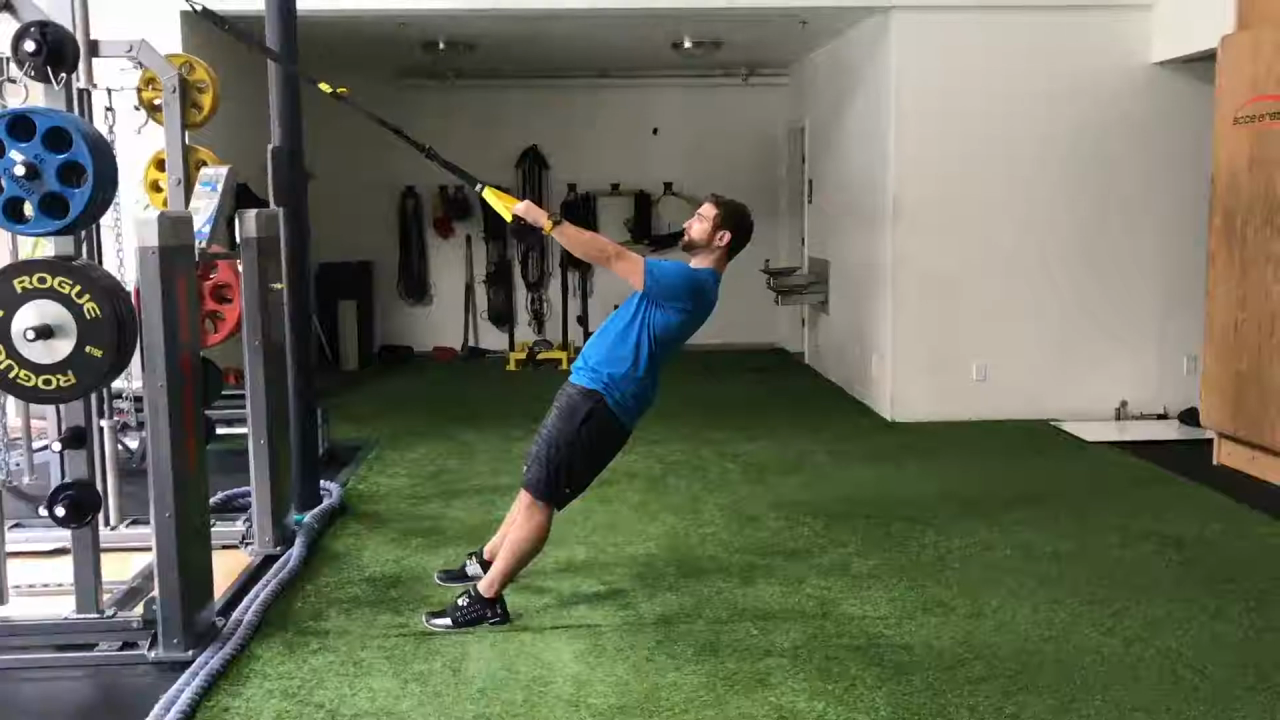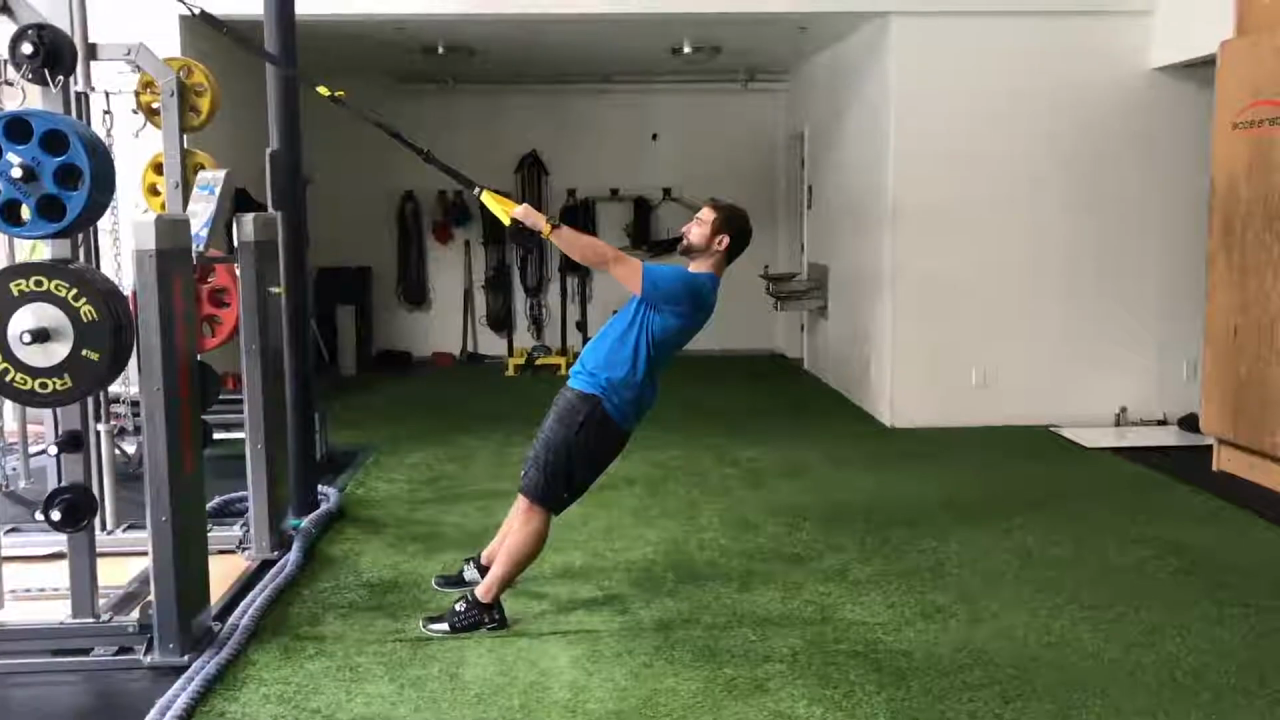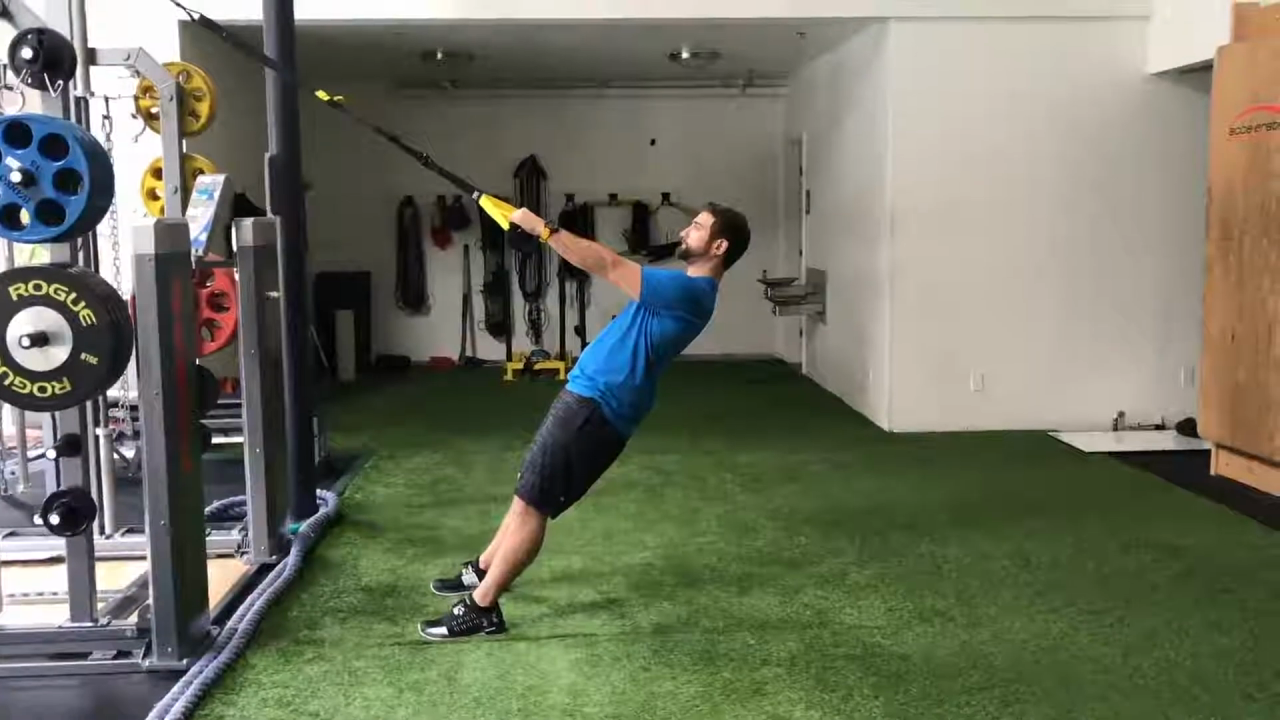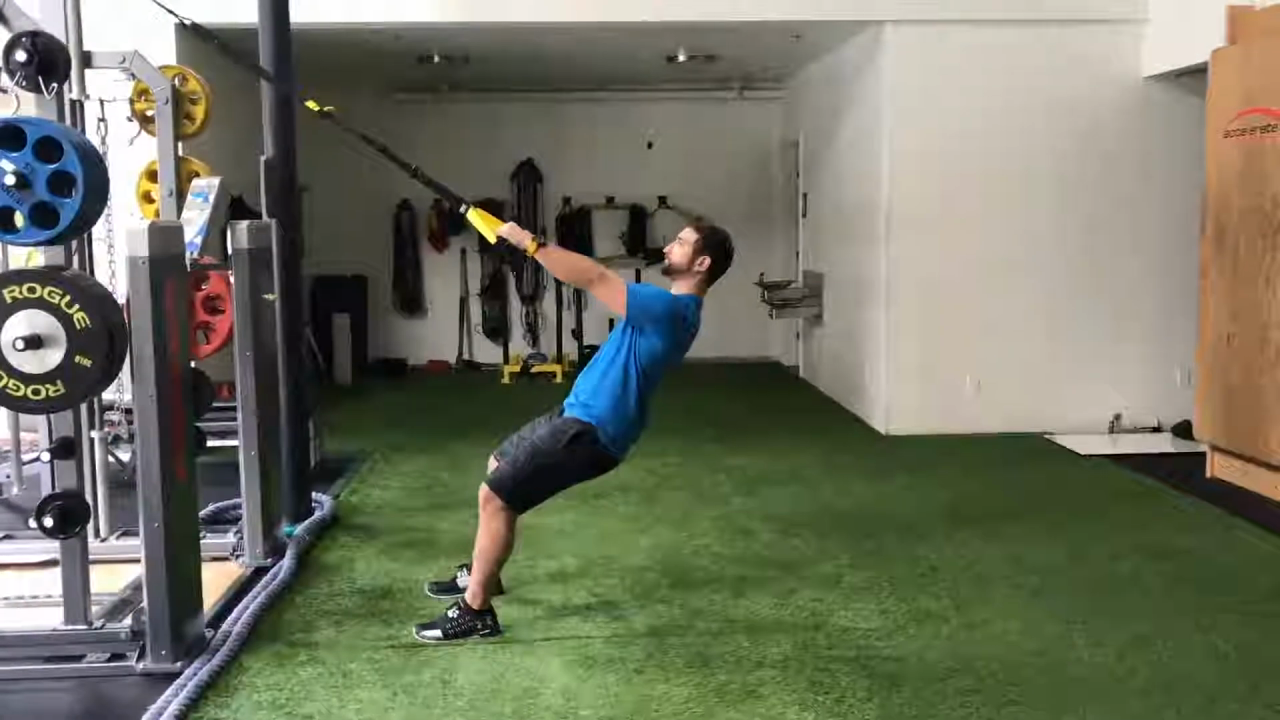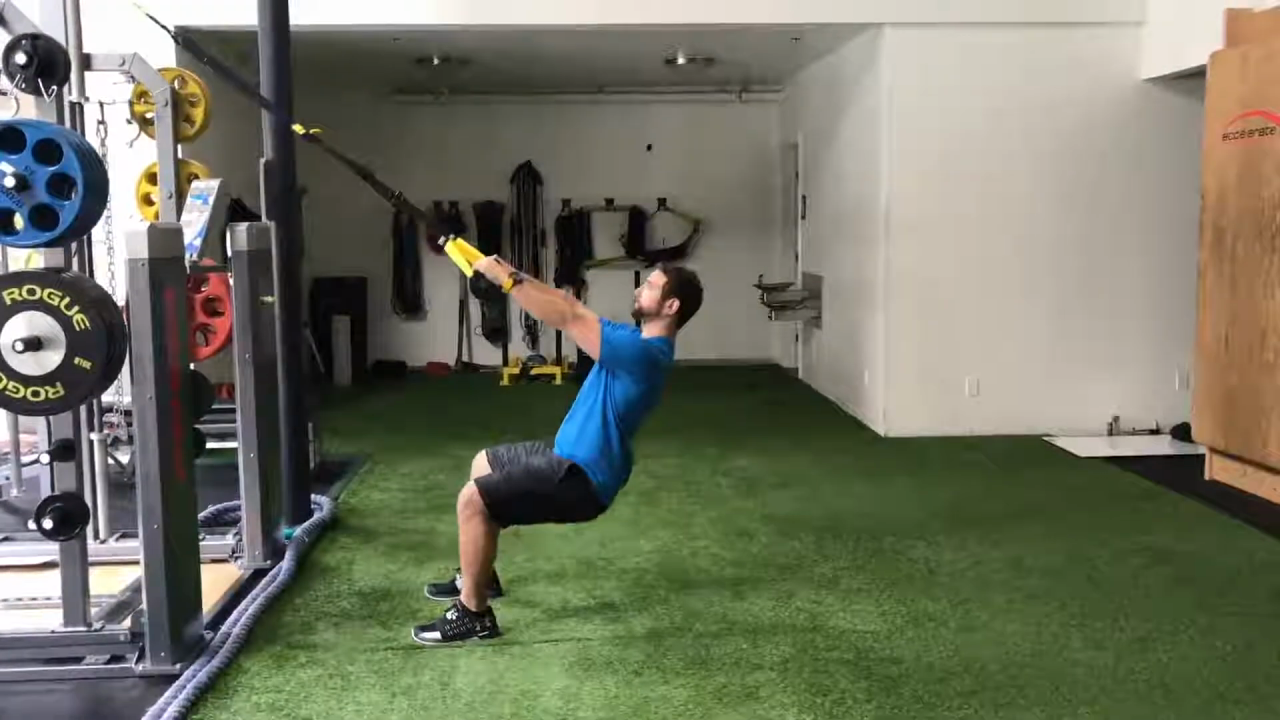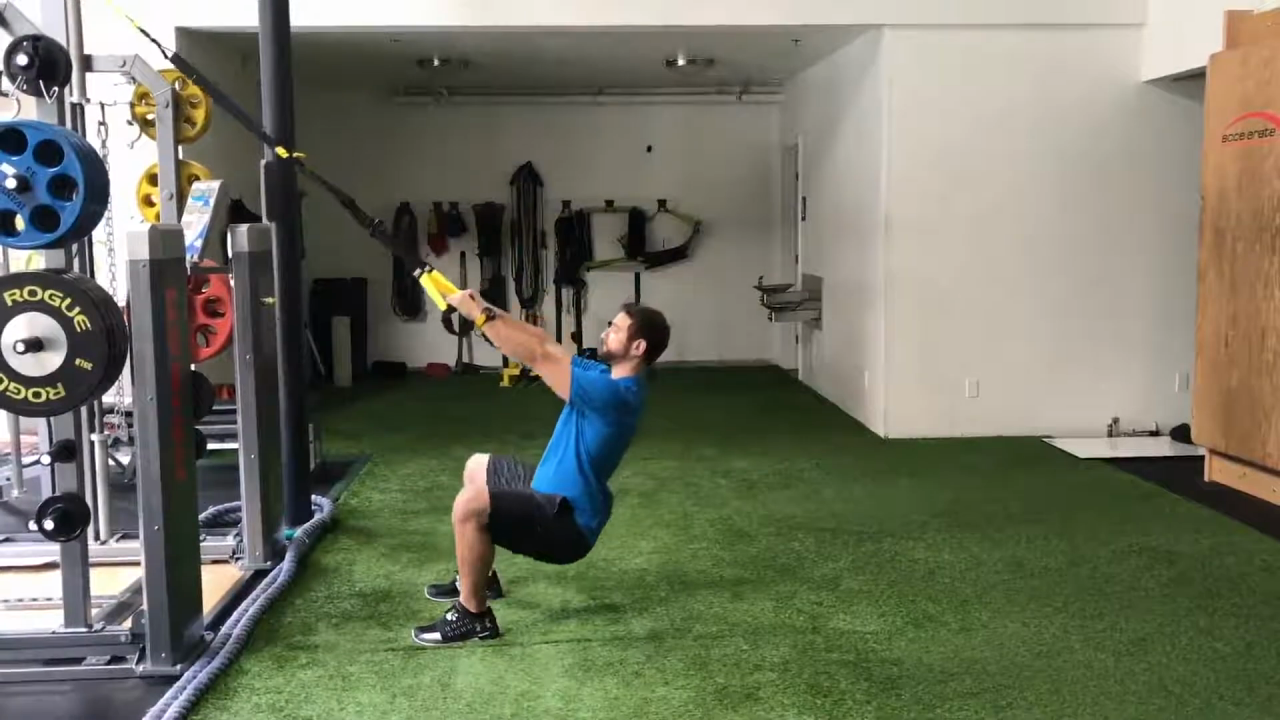
dt=0.3s
person 1, frame 1
left shoulder: (693, 285)
right shoulder: (686, 278)
left elbow: (611, 256)
right elbow: (616, 257)
left wrist: (544, 220)
right wrist: (549, 223)
left hip: (599, 398)
right hip: (593, 389)
left knee: (538, 497)
right knee: (535, 484)
left ankle: (486, 599)
right ankle: (486, 561)
person 1, frame 2
left shoulder: (691, 288)
right shoulder: (685, 283)
left elbow: (610, 260)
right elbow: (614, 261)
left wrist: (544, 225)
right wrist: (548, 227)
left hip: (597, 402)
right hip: (591, 393)
left knee: (535, 501)
right knee: (533, 490)
left ankle: (484, 605)
right ankle: (484, 566)
person 1, frame 3
left shoulder: (689, 292)
right shoulder: (682, 288)
left elbow: (607, 265)
right elbow: (613, 266)
left wrist: (542, 229)
right wrist: (546, 230)
left hip: (596, 407)
right hip: (589, 396)
left knee: (529, 503)
right knee: (525, 491)
left ankle: (481, 610)
right ankle: (482, 569)
person 1, frame 4
left shoulder: (674, 310)
right shoulder: (669, 304)
left elbow: (594, 280)
right elbow: (600, 276)
left wrist: (529, 243)
right wrist: (533, 244)
left hip: (591, 429)
right hip: (582, 414)
left knee: (495, 495)
right knee: (499, 467)
left ankle: (475, 612)
right ankle: (476, 573)
person 1, frame 5
left shoulder: (646, 354)
right shoulder: (639, 339)
left elbow: (568, 318)
right elbow: (575, 308)
left wrist: (506, 279)
right wrist: (512, 275)
left hip: (583, 479)
right hip: (572, 458)
left knee: (472, 499)
right knee: (484, 465)
left ankle: (474, 614)
right ankle: (478, 576)
person 1, frame 6
left shoulder: (615, 395)
right shoulder: (609, 376)
left elbow: (538, 358)
right elbow: (546, 344)
left wrist: (478, 316)
right wrist: (486, 308)
left hip: (565, 522)
right hip: (554, 494)
left knee: (470, 503)
right knee: (477, 467)
left ankle: (473, 615)
right ankle: (479, 577)
